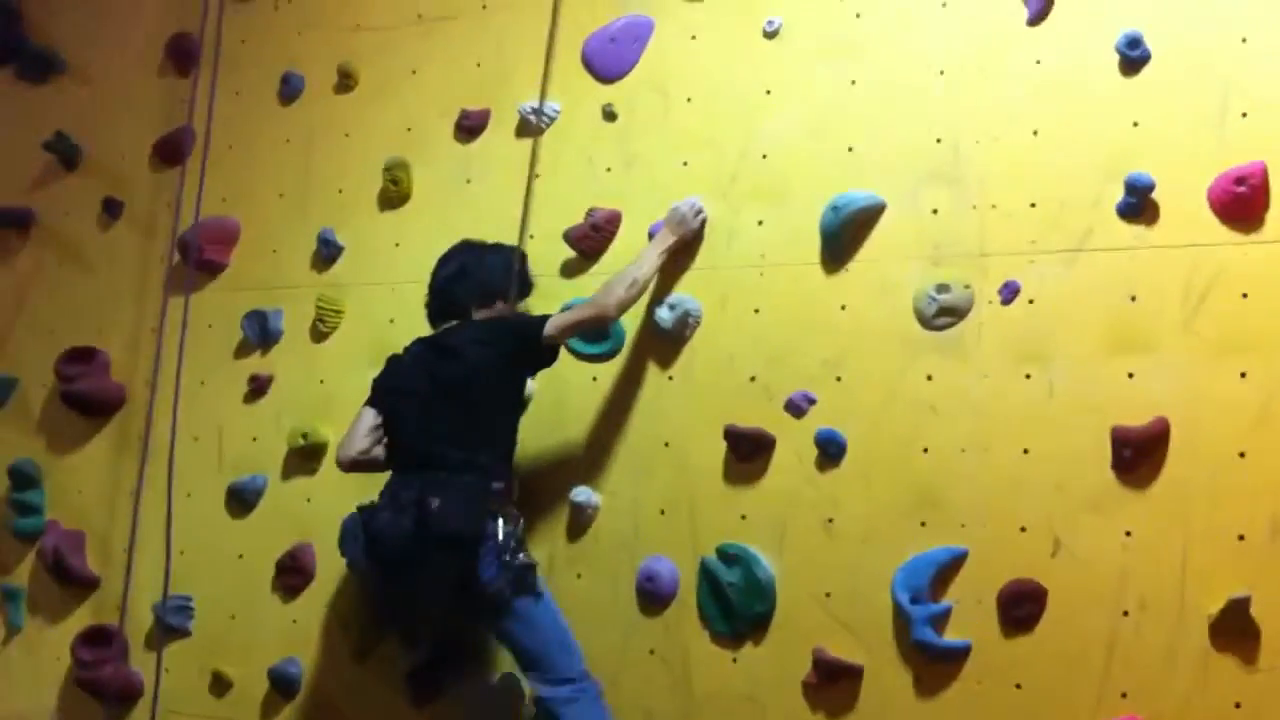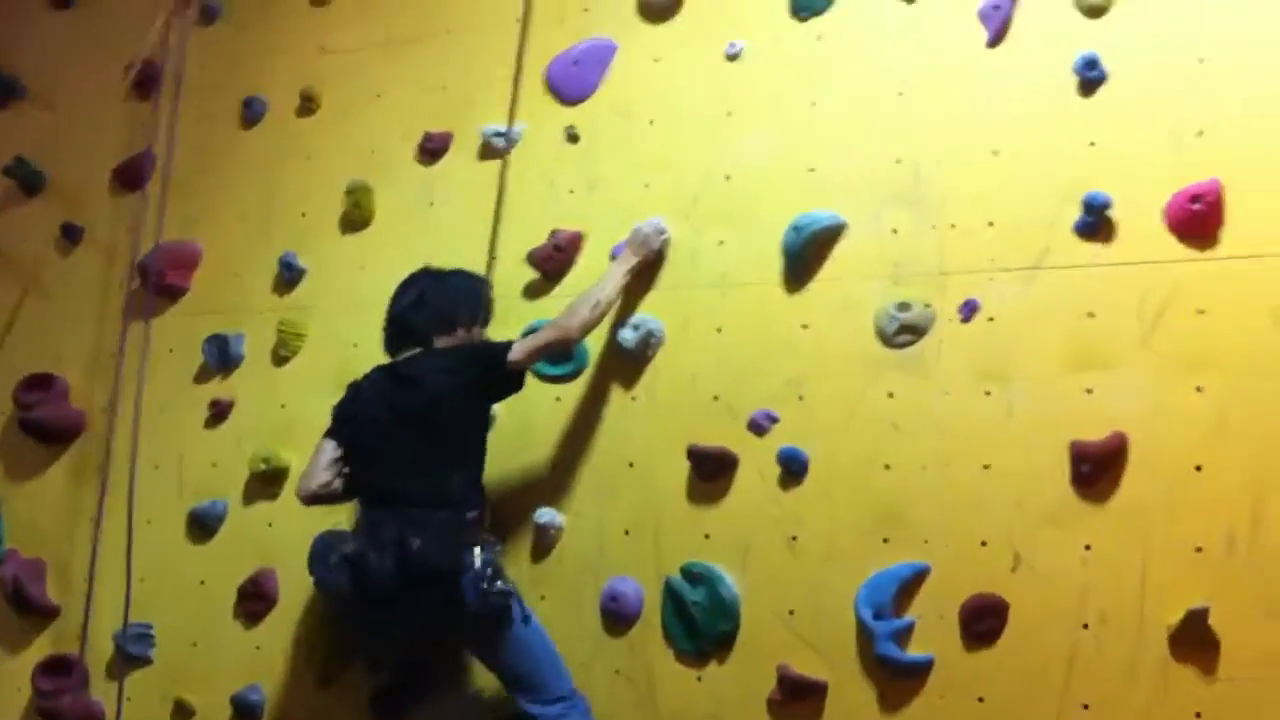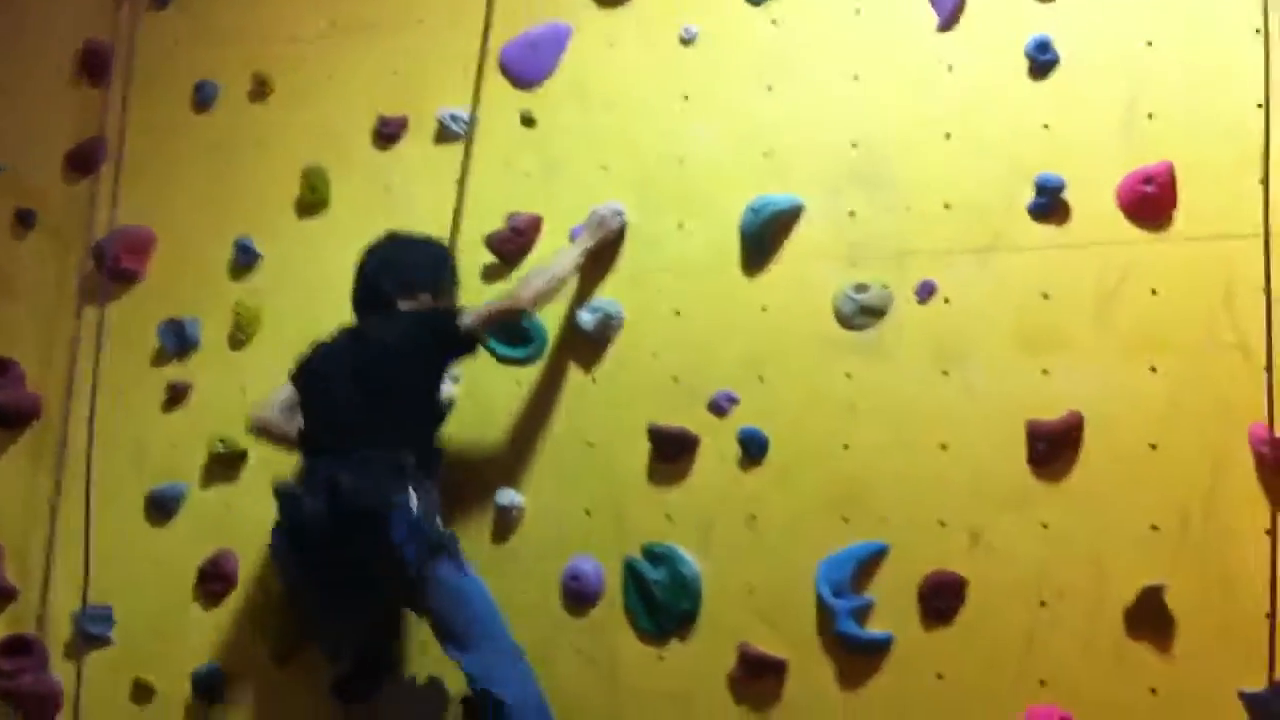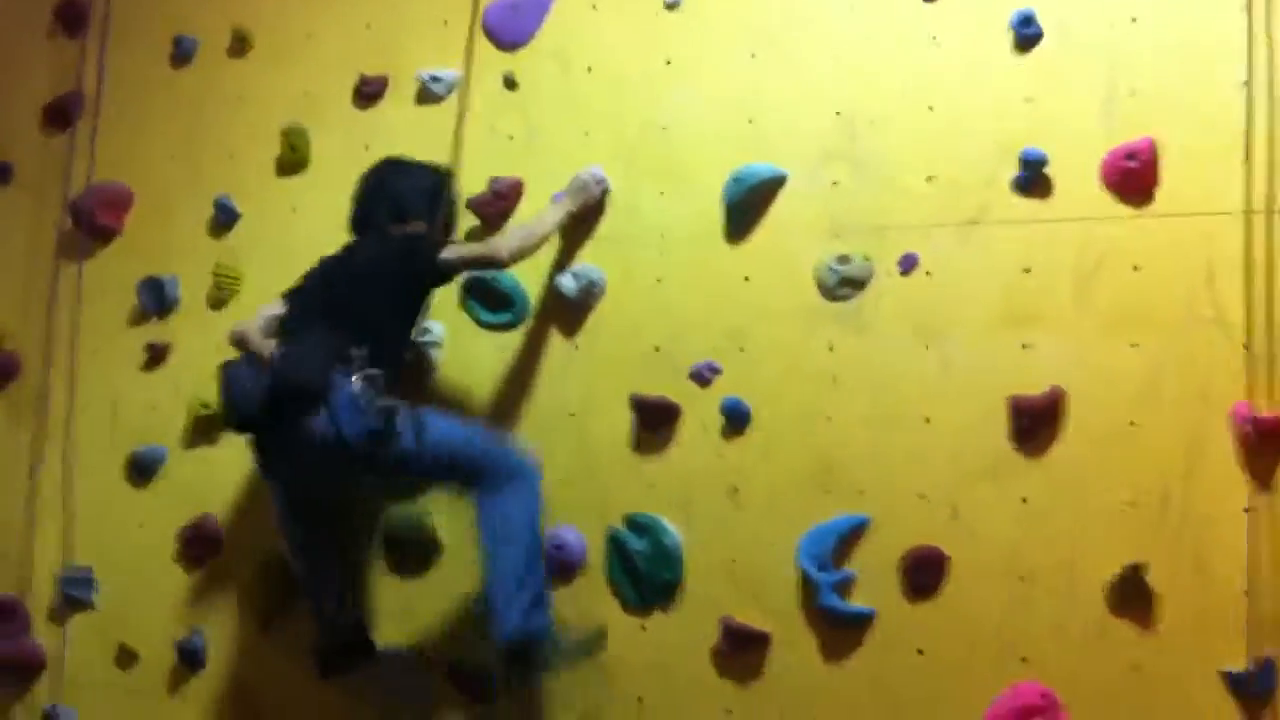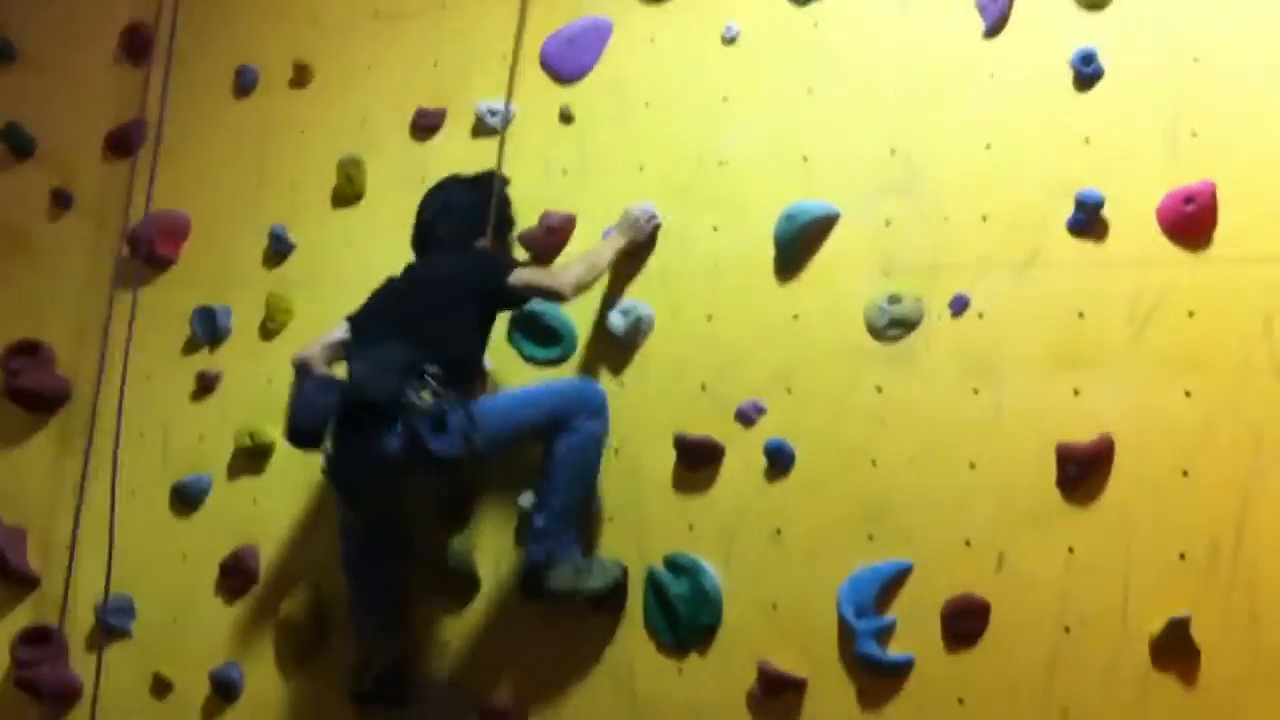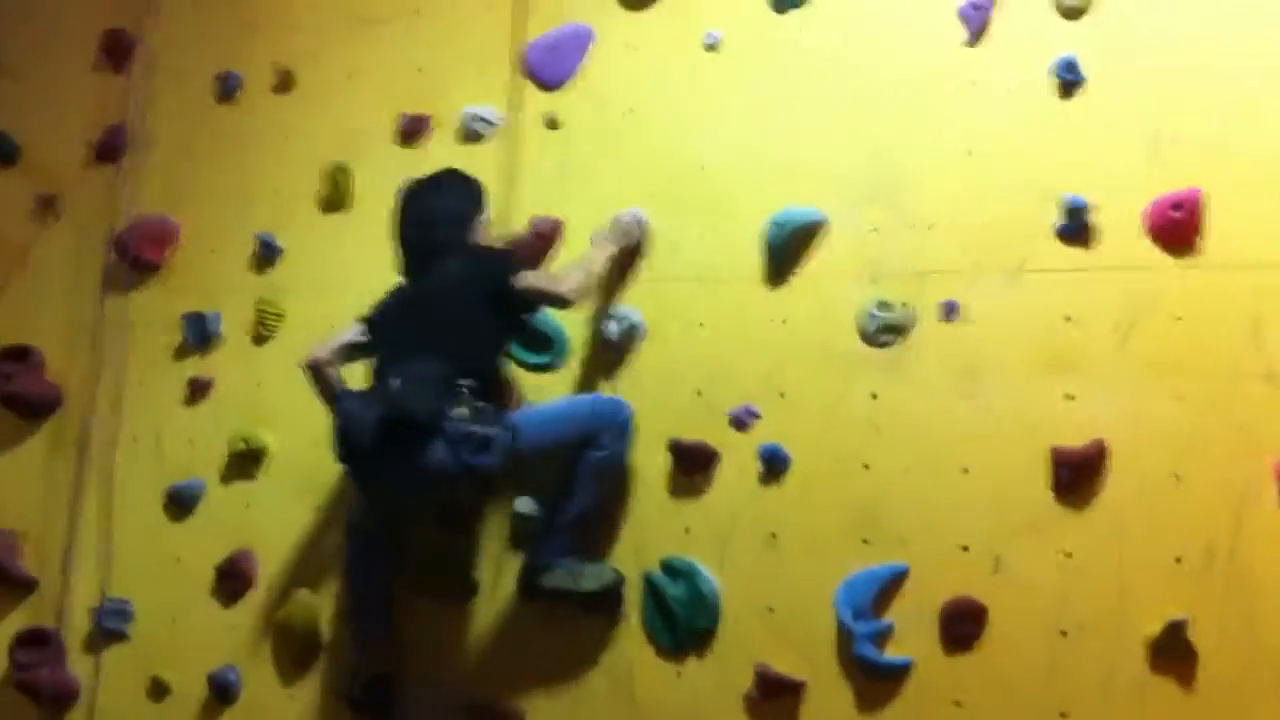
dt=0.2s
person 1, frame 1
left shoulder: (402, 364)
right shoulder: (503, 341)
left elbow: (351, 455)
right elbow: (604, 307)
right wrist: (666, 239)
left hip: (399, 541)
right hip: (476, 543)
left knee: (357, 532)
left ankle: (431, 651)
person 1, frame 2
left shoulder: (362, 396)
right shoulder: (468, 369)
left elbow: (311, 487)
right elbow: (567, 330)
right wrist: (628, 260)
left hip: (376, 581)
right hip: (458, 574)
left knee: (328, 553)
left ankle: (397, 672)
person 1, frame 3
left shoulder: (327, 354)
right shoulder: (424, 332)
left elbow: (264, 418)
right elbow: (519, 300)
right wrist: (586, 242)
left hip: (318, 529)
right hip: (397, 523)
left knee: (293, 540)
right knee: (501, 674)
left ankle: (355, 663)
person 1, frame 4
left shoulder: (328, 271)
right shoulder: (406, 253)
left elbow: (246, 332)
right elbow: (500, 251)
right wrist: (565, 204)
left hip: (284, 428)
right hip: (350, 410)
left knee: (315, 531)
right knee: (511, 471)
left ankle: (339, 637)
right ankle: (522, 632)
person 1, frame 5
left shoulder: (392, 292)
right shoulder: (476, 268)
left elbow: (309, 356)
right elbow: (562, 284)
right wrist: (619, 238)
left hip: (357, 442)
right hip: (417, 427)
left knee: (369, 536)
right knee: (584, 401)
right ankle: (553, 556)
person 1, frame 6
left shoulder: (401, 298)
right shoulder: (485, 267)
left elbow: (319, 358)
right elbow: (565, 290)
left wrist: (355, 424)
right wrist: (609, 244)
left hip: (383, 451)
right hip: (452, 440)
left knee: (369, 536)
right knee: (609, 417)
left ankle: (370, 670)
right ankle: (552, 560)
